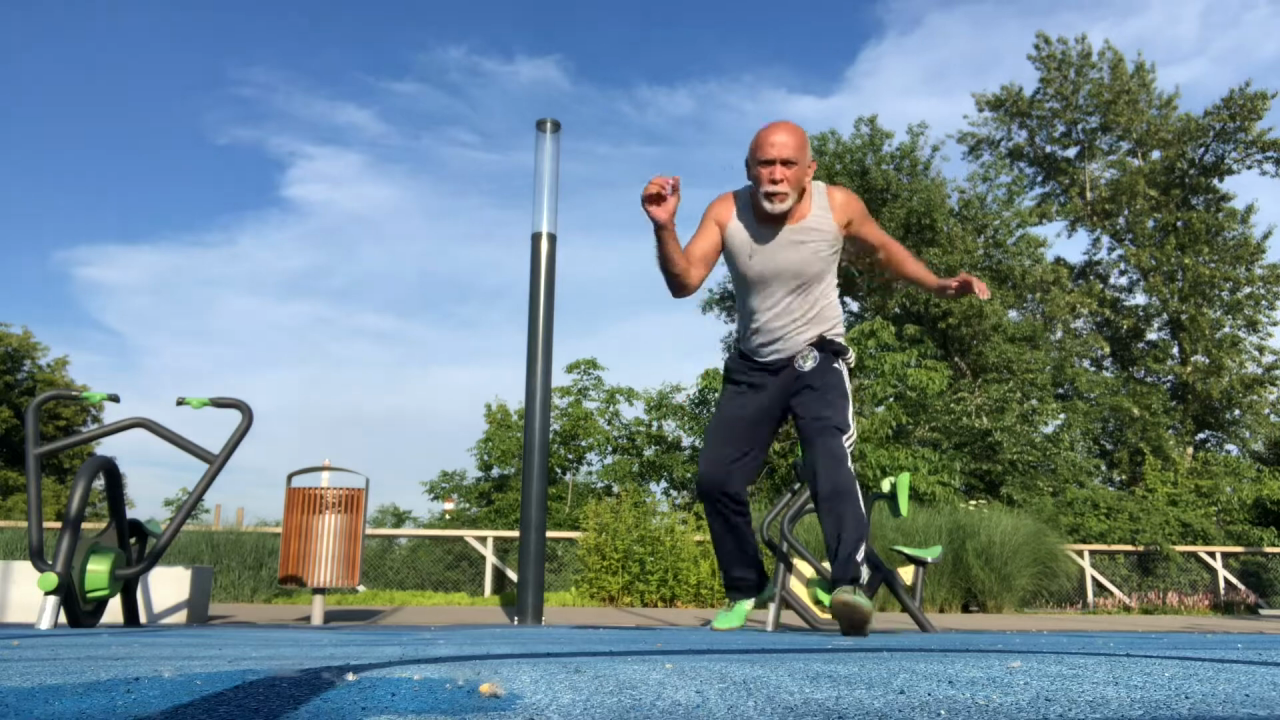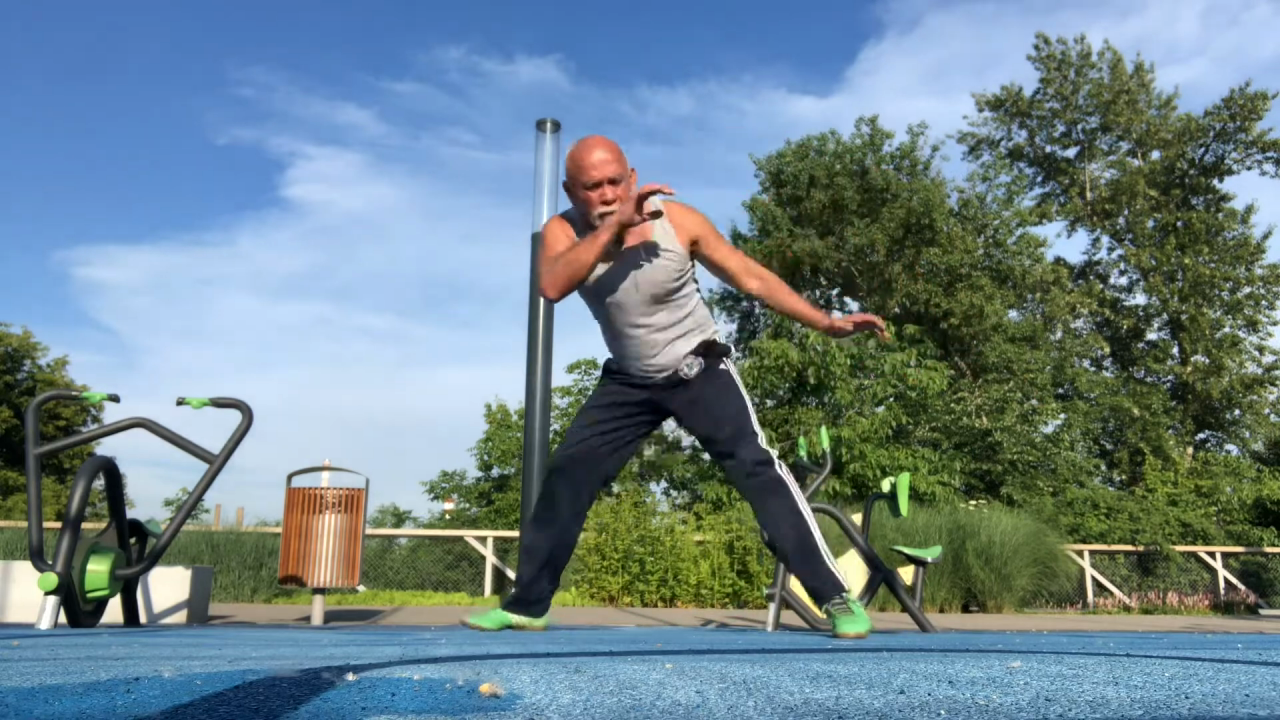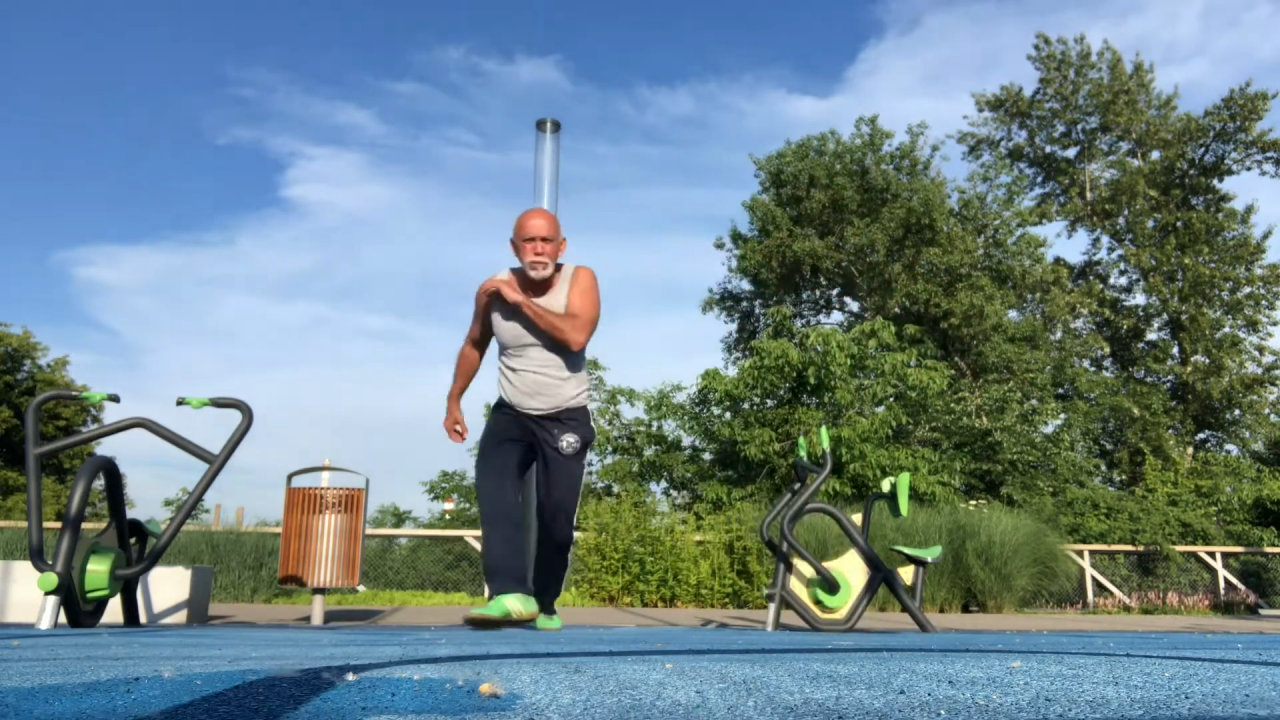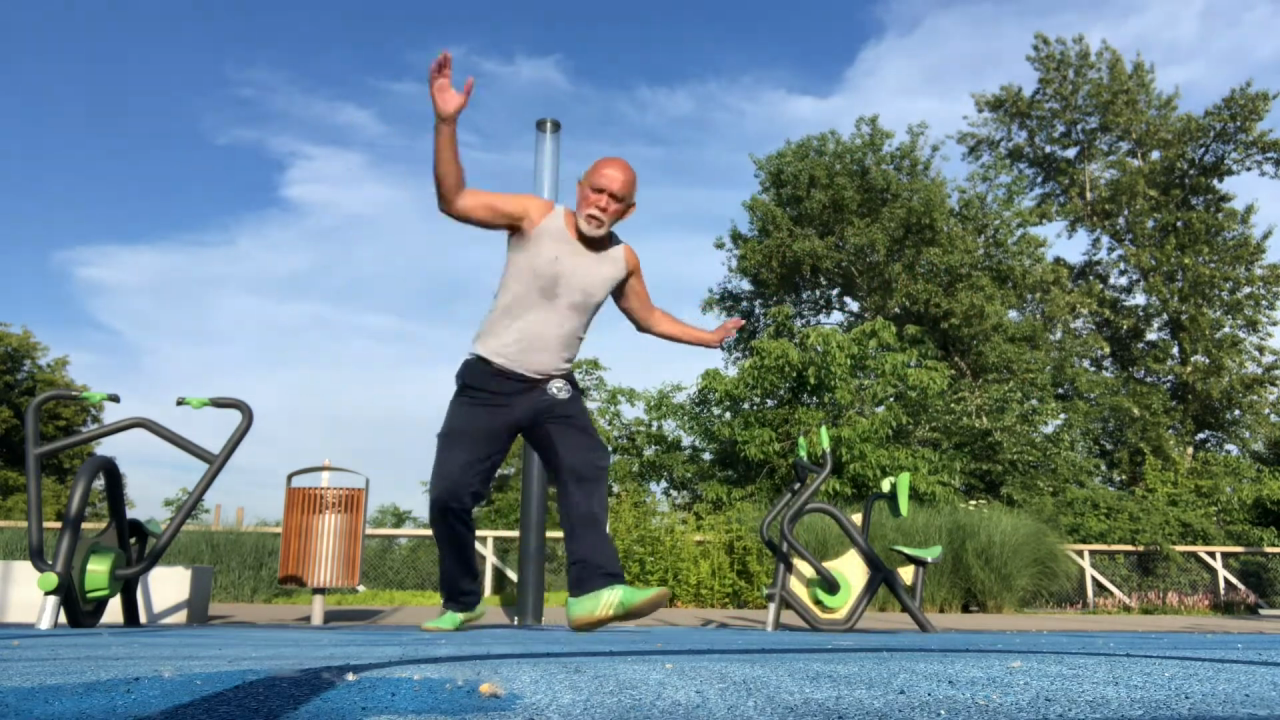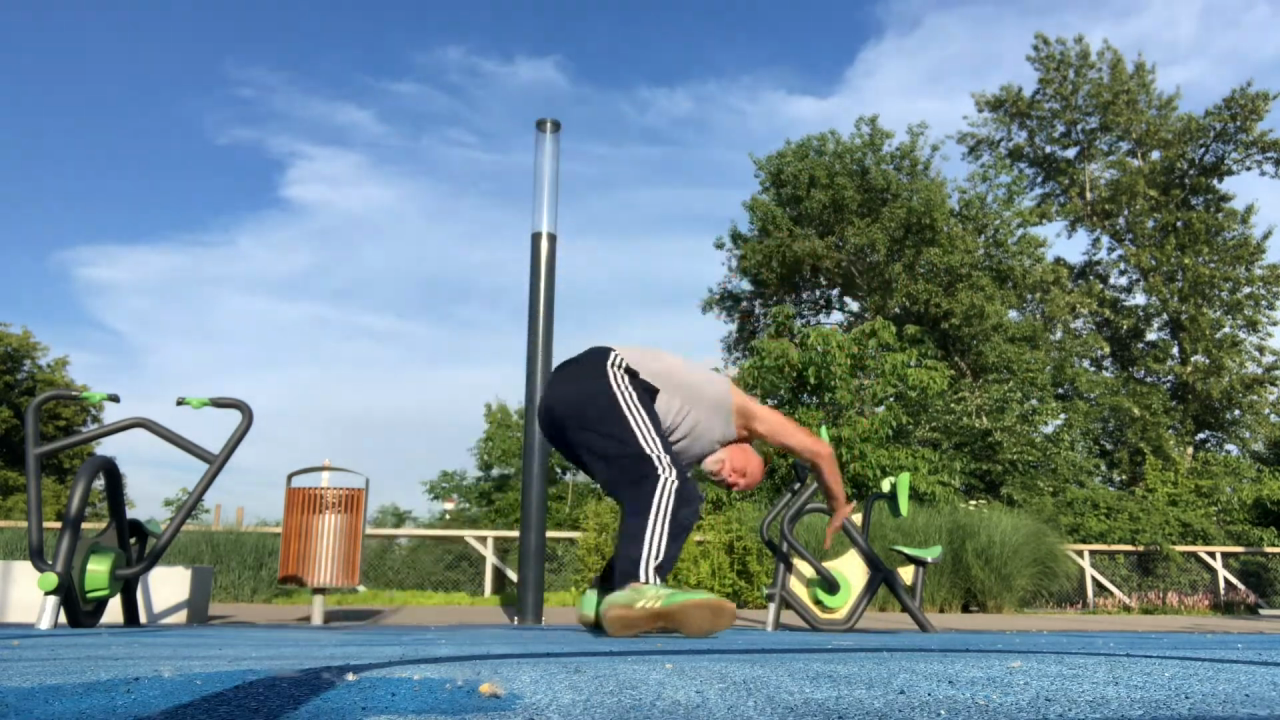
dt=1s
person 1, frame 1
left shoulder: (838, 203)
right shoulder: (726, 211)
left elbow: (884, 249)
right elbow: (683, 284)
left wrist: (941, 285)
right wrist: (664, 225)
left hip: (818, 362)
right hip: (754, 369)
left knee: (828, 450)
right knee: (715, 479)
left ankle: (847, 587)
right ankle: (747, 590)
person 1, frame 2
left shoulder: (679, 219)
right shoulder: (564, 230)
left elbow: (751, 275)
right elbow: (552, 286)
left wrist: (830, 323)
right wrist: (613, 226)
left hip: (697, 366)
right hip: (629, 380)
left knee: (750, 461)
right knee: (567, 472)
left ankle: (832, 594)
right ankle: (527, 603)
person 1, frame 3
left shoulder: (581, 279)
right shoulder: (492, 292)
left elbow: (576, 337)
right elbow: (474, 345)
left wrist: (522, 301)
right wrist: (453, 402)
left hip: (566, 419)
right hip: (512, 414)
left knee: (557, 522)
right knee: (493, 480)
left ankle: (544, 603)
right ankle: (511, 595)
person 1, frame 4
left shoulder: (622, 260)
right shoulder: (535, 216)
left elbow: (646, 317)
right elbow: (453, 201)
left wrist: (709, 338)
right wrist: (446, 121)
left hip: (551, 387)
right hip: (487, 380)
left knee: (588, 465)
right knee: (450, 493)
left ankle: (596, 592)
right ankle: (460, 601)
person 1, frame 5
left shoulder: (682, 453)
right shoulder: (740, 413)
right elbow: (818, 450)
right wrist: (838, 506)
left hip: (561, 398)
right hip: (599, 379)
left knee: (681, 501)
right knee: (658, 474)
left ankle: (613, 600)
right ankle: (637, 591)
